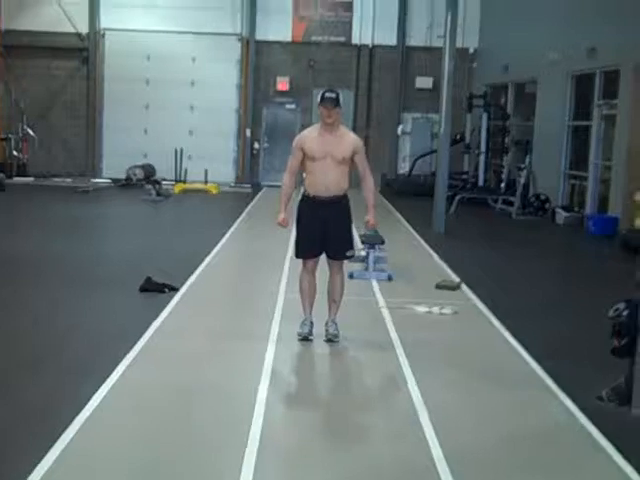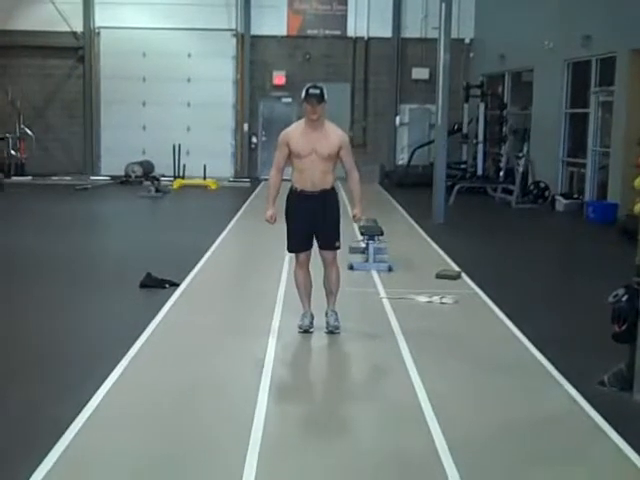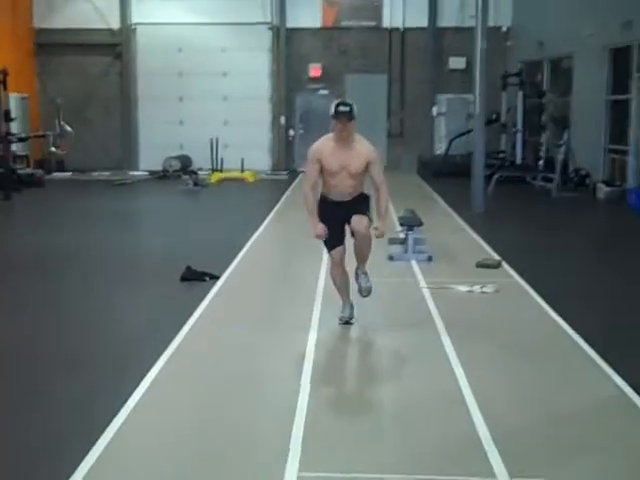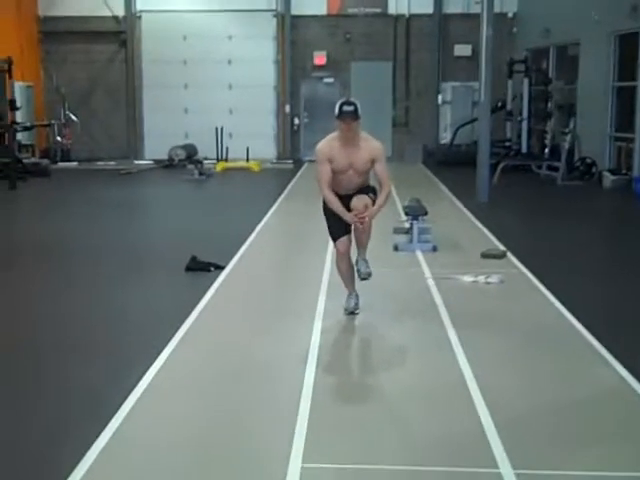
dt=1s
person 1, frame 1
left shoulder: (353, 141)
right shoulder: (303, 138)
left elbow: (366, 177)
right elbow: (290, 174)
left wrist: (371, 211)
right wrist: (282, 209)
left hip: (338, 206)
right hip: (310, 205)
left knee: (336, 266)
right knee: (308, 265)
left ankle: (332, 320)
right ankle: (307, 319)
person 1, frame 2
left shoulder: (338, 136)
right shoulder: (289, 135)
left elbow: (351, 172)
right elbow: (277, 171)
left wrist: (357, 204)
right wrist: (271, 205)
left hip: (326, 199)
right hip: (298, 200)
left knee: (329, 257)
right knee: (301, 259)
left ankle: (331, 310)
right ankle: (306, 312)
person 1, frame 3
left shoulder: (367, 151)
right shoulder: (318, 149)
left elbow: (381, 186)
right elbow: (309, 187)
left wrist: (382, 220)
right wrist: (314, 221)
left hip: (357, 202)
right hip: (329, 205)
left knee: (362, 229)
right knee: (336, 257)
left ankle: (361, 270)
right ankle: (346, 304)
person 1, frame 4
left shoulder: (374, 147)
right shoulder: (324, 148)
left elbow: (386, 185)
right elbow: (325, 189)
left wrist: (375, 210)
right wrist: (345, 215)
left hip: (362, 195)
right hip: (335, 200)
left knee: (362, 205)
right knee: (342, 248)
left ankle: (362, 258)
right ankle: (351, 294)
